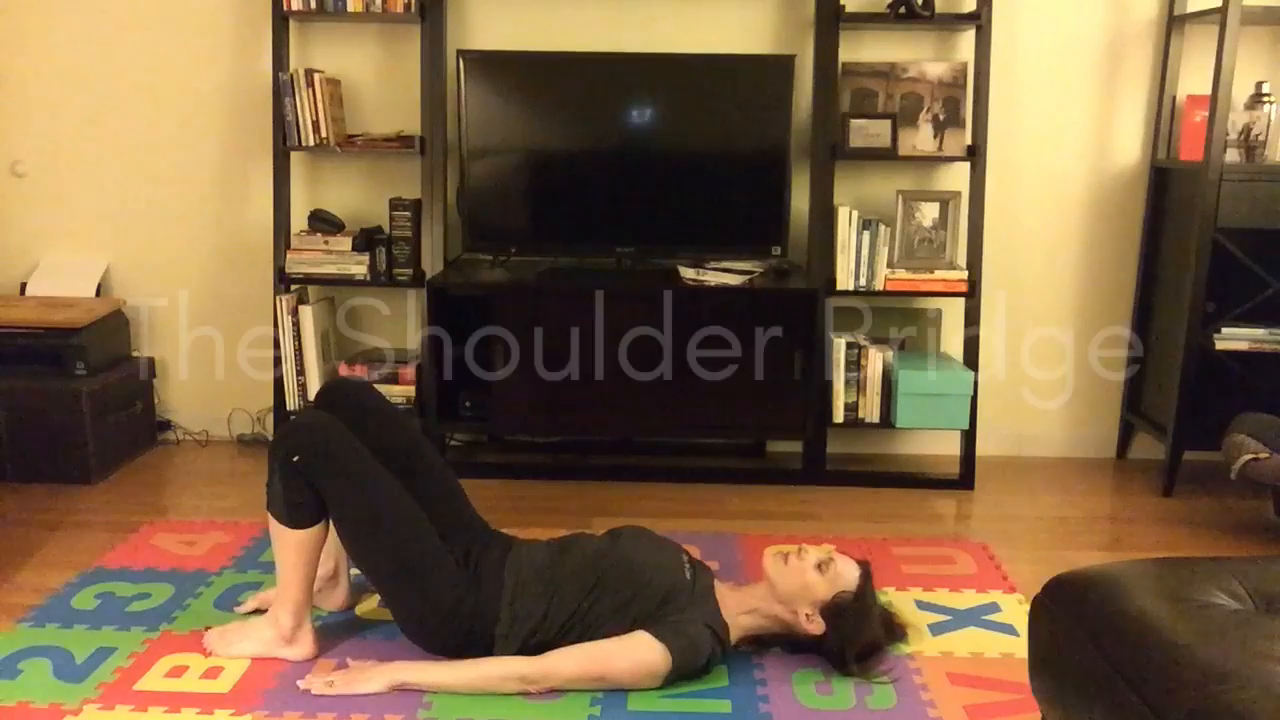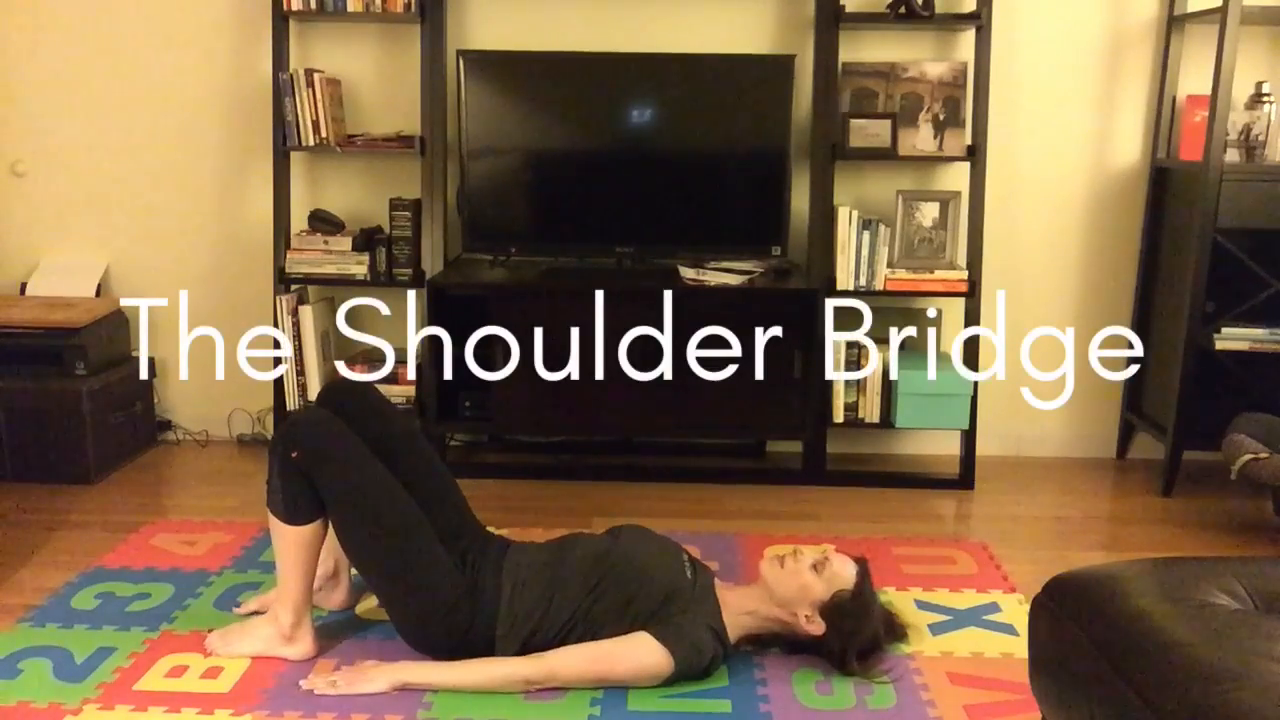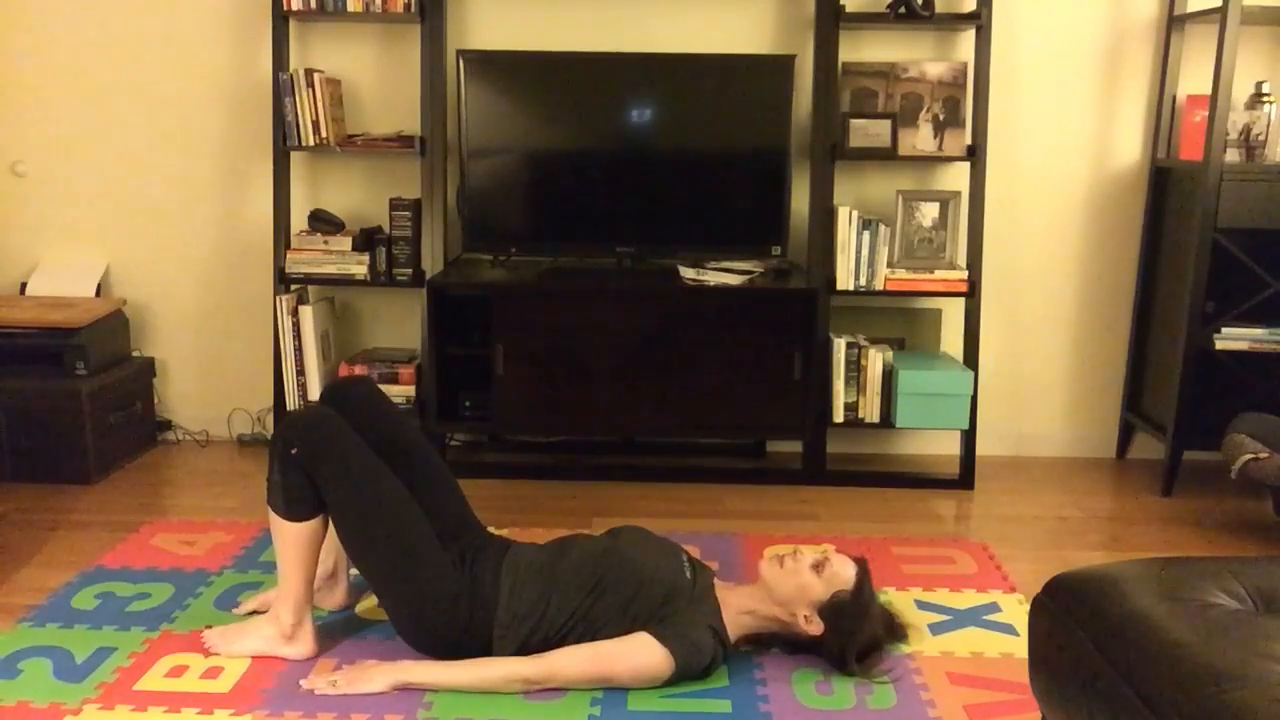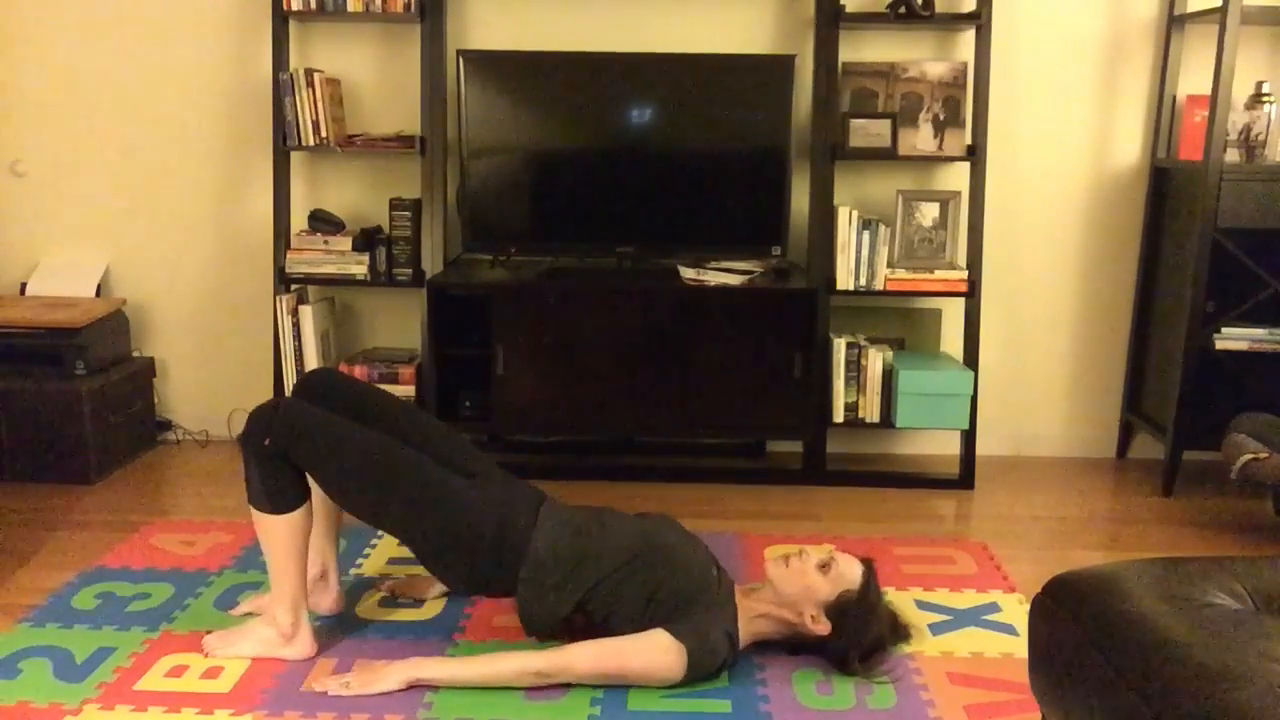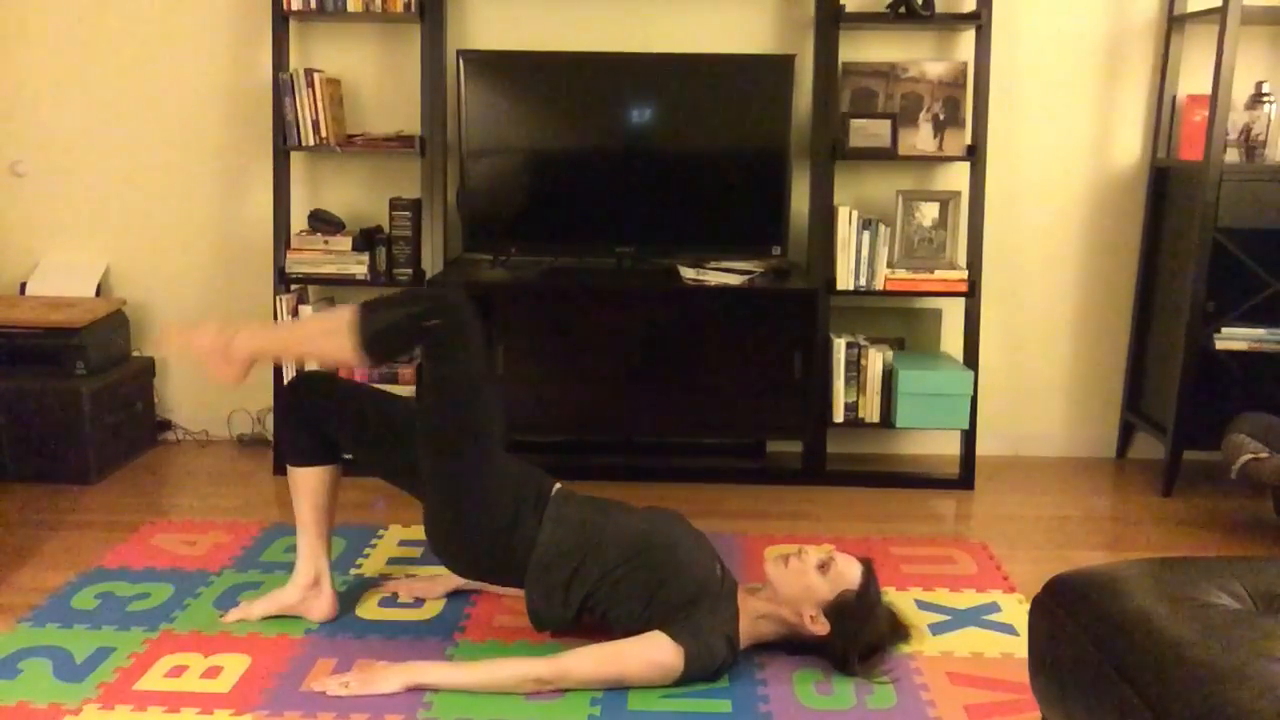
dt=1s
person 1, frame 1
left shoulder: (695, 640)
right shoulder: (702, 583)
left elbow: (536, 674)
left wrist: (392, 674)
left hip: (461, 608)
right hip: (490, 556)
left knee: (306, 439)
right knee: (345, 398)
left ankle: (286, 628)
right ankle: (330, 573)
person 1, frame 2
left shoulder: (695, 643)
right shoulder: (701, 585)
left elbow: (537, 673)
left wrist: (395, 676)
left hip: (457, 612)
right hip: (486, 558)
left knee: (305, 437)
right knee: (344, 397)
left ankle: (288, 627)
right ankle: (330, 576)
person 1, frame 3
left shoulder: (695, 643)
right shoulder: (699, 585)
left elbow: (538, 674)
left wrist: (395, 676)
left hip: (456, 610)
right hip: (484, 557)
left knee: (304, 437)
right knee: (349, 397)
left ankle: (289, 628)
right ankle: (328, 577)
person 1, frame 4
left shoulder: (705, 645)
right shoulder: (714, 586)
left elbow: (553, 669)
left wrist: (410, 670)
left hip: (488, 539)
right hip: (514, 509)
left knee: (272, 429)
right knee: (321, 389)
left ankle: (286, 629)
right ankle: (319, 581)
person 1, frame 5
left shoulder: (707, 644)
right shoulder: (715, 589)
left elbow: (555, 673)
left wrist: (412, 673)
left hip: (493, 529)
right hip: (531, 504)
left knee: (440, 311)
right knee: (312, 395)
left ankle: (249, 342)
right ankle: (311, 583)
